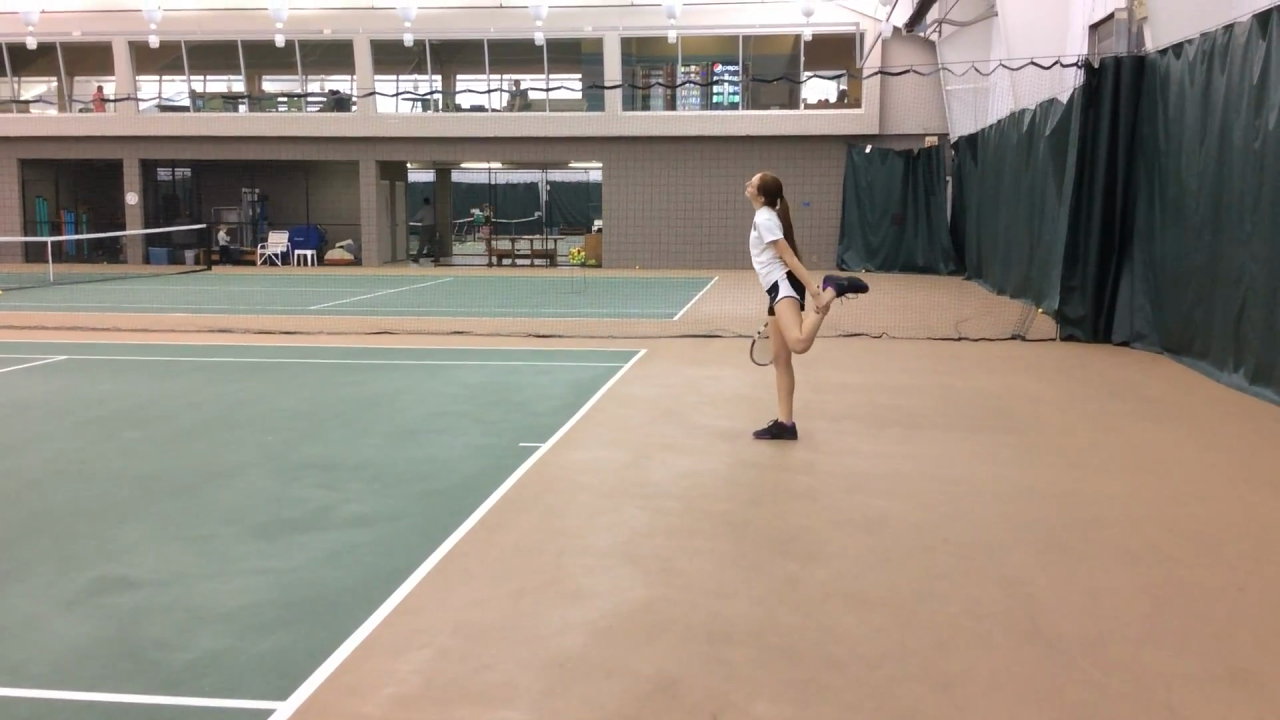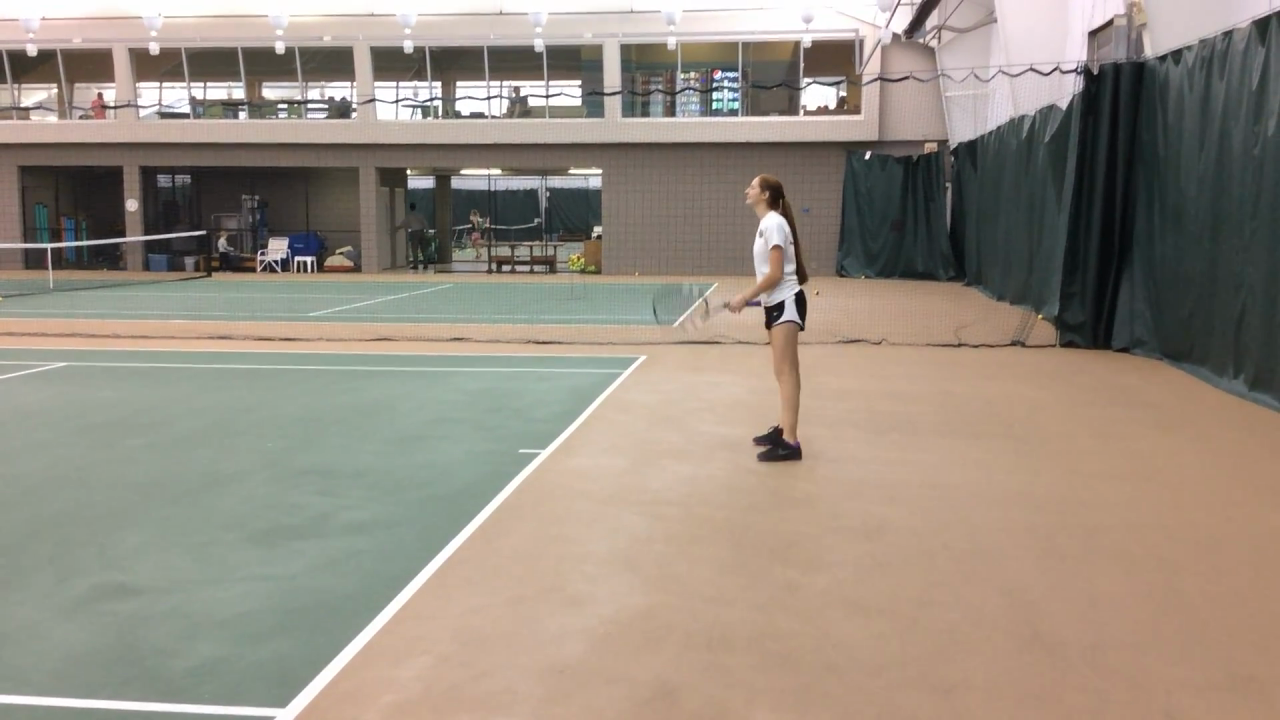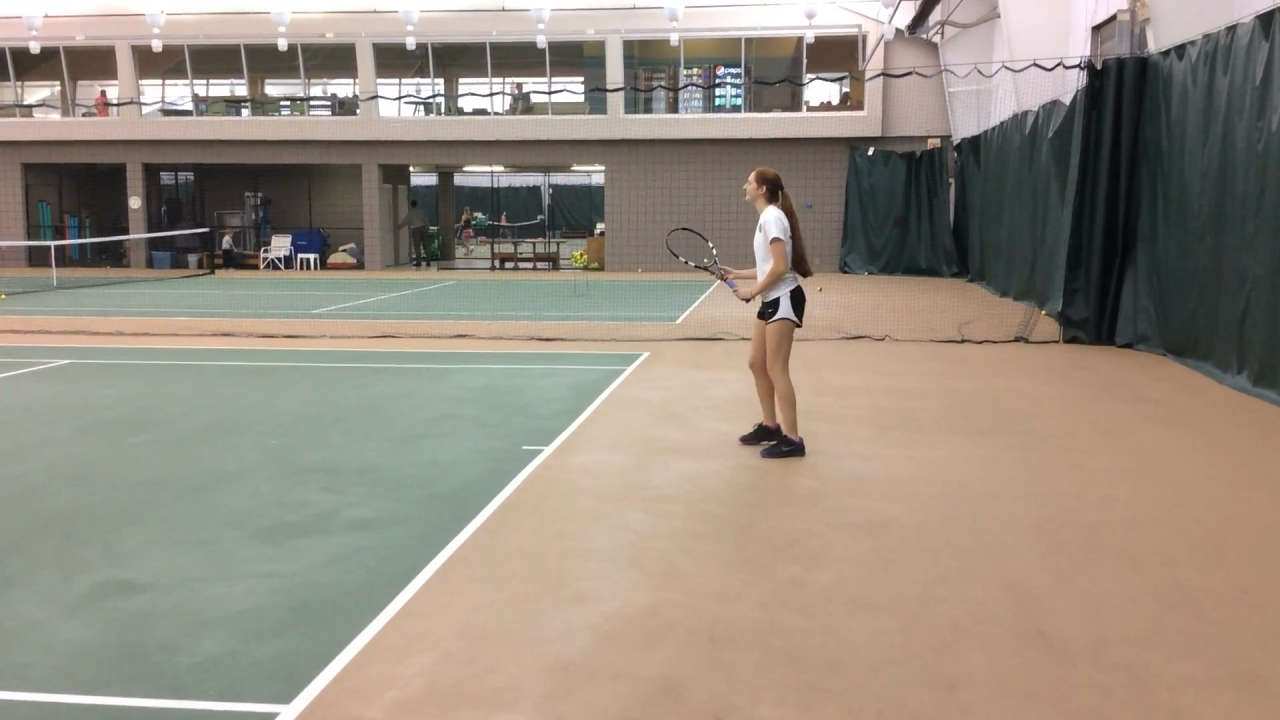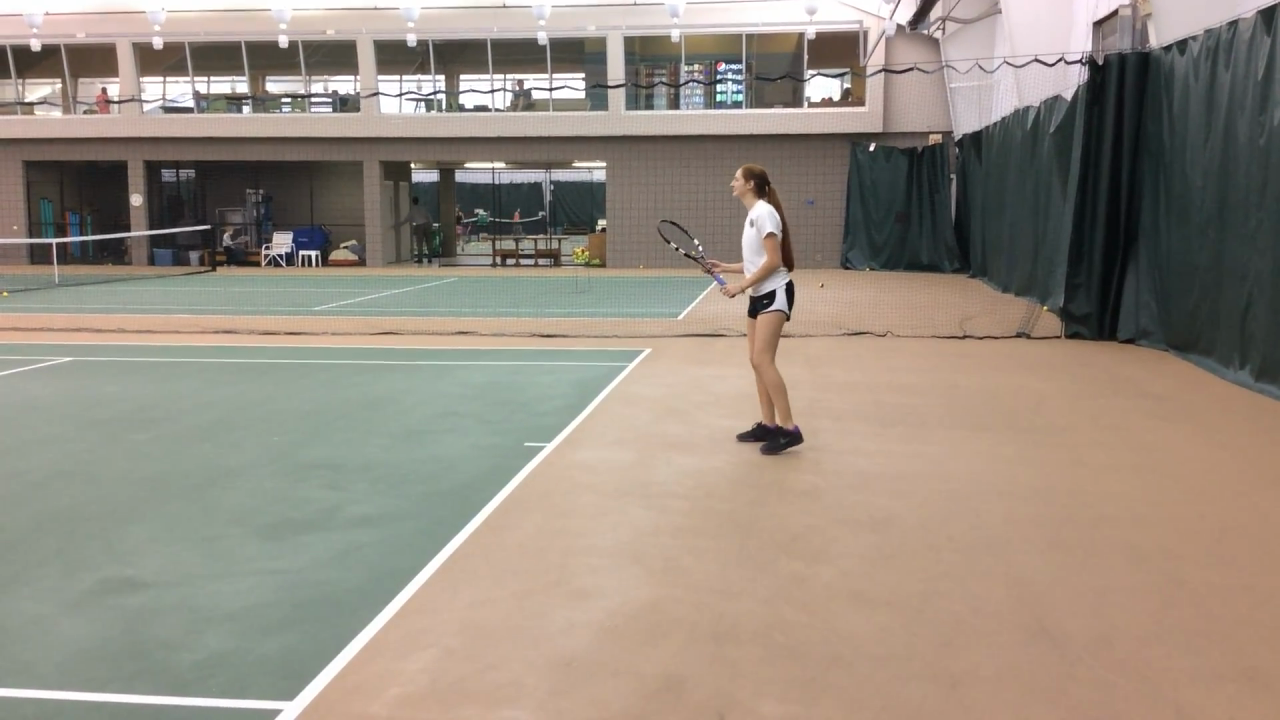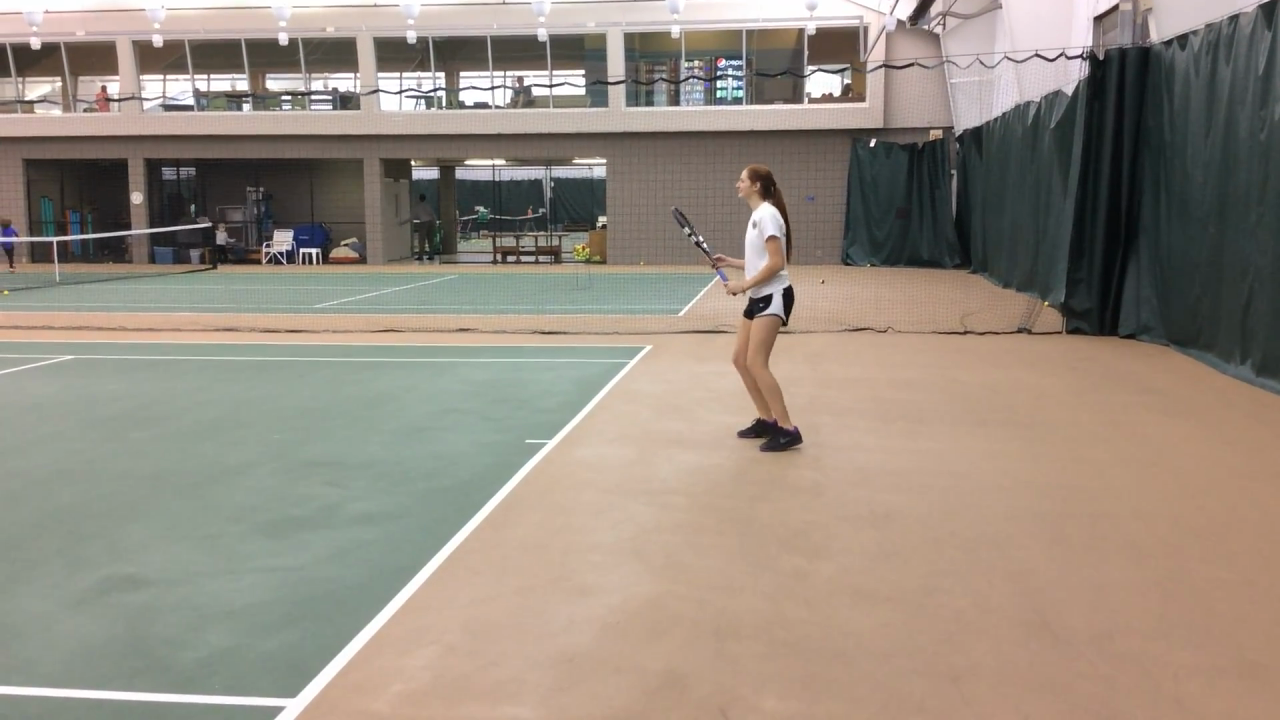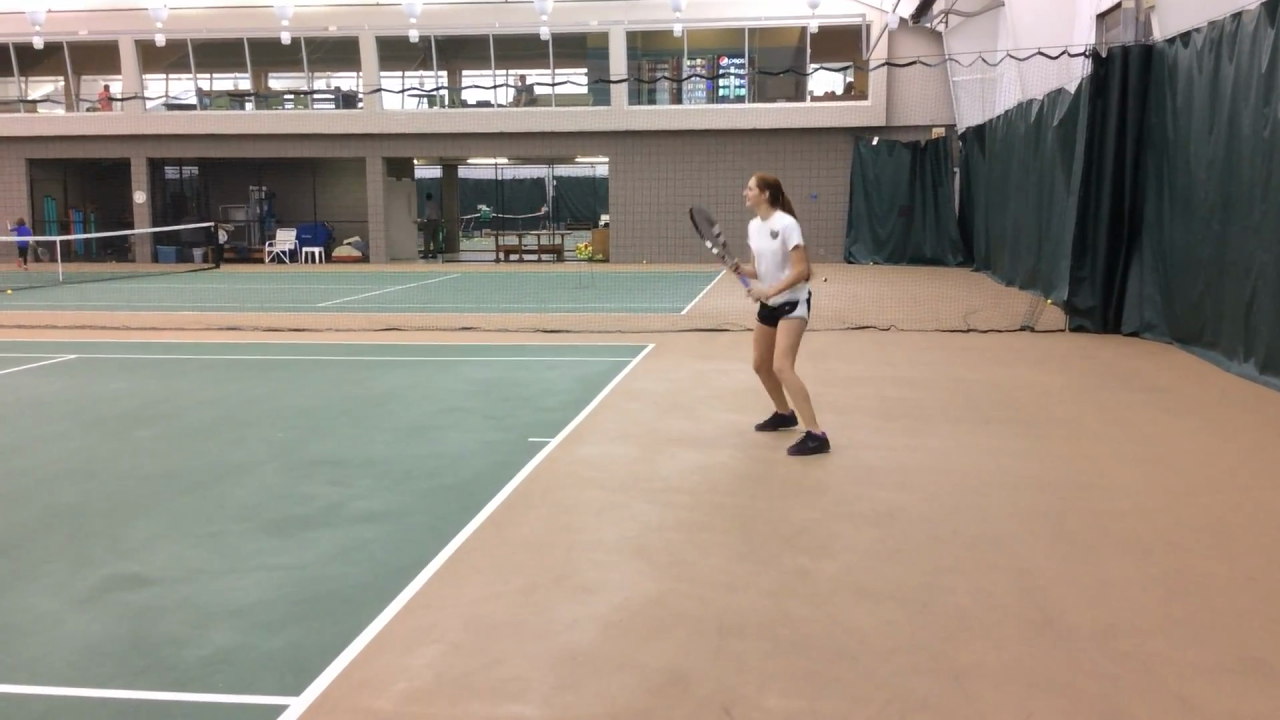
dt=0.5s
person 1, frame 1
left shoulder: (766, 218)
right shoulder: (764, 216)
left elbow: (790, 258)
left wrist: (815, 291)
left hip: (785, 286)
right hip: (777, 289)
left knee: (798, 343)
right knee: (780, 358)
left ankle: (831, 289)
right ankle: (785, 423)
person 1, frame 2
left shoulder: (773, 223)
right shoulder: (767, 223)
left elbow: (775, 274)
left wrist: (744, 298)
right wrist: (749, 298)
left hip: (786, 303)
right hip: (776, 303)
left knee: (784, 372)
right knee: (786, 371)
left ankle: (790, 442)
right ankle: (784, 430)
person 1, frame 3
left shoulder: (772, 217)
right shoulder: (766, 217)
left elbow: (780, 267)
left wrist: (753, 291)
right wrist: (737, 274)
left hip: (783, 300)
right hip: (771, 301)
left knee: (776, 369)
right knee: (756, 363)
left ankle: (793, 440)
right ankle: (770, 425)
person 1, frame 4
left shoulder: (764, 212)
right shoulder: (752, 214)
left elbow: (773, 261)
left wrist: (740, 286)
right wrist: (725, 267)
left hip: (775, 293)
right hip: (759, 295)
left knee: (762, 360)
right knee: (757, 361)
left ankle: (789, 428)
right ankle: (769, 425)
person 1, frame 5
left shoulder: (768, 215)
right shoulder: (757, 216)
left elbow: (776, 264)
left wrist: (743, 285)
right wrist: (731, 263)
left hip: (774, 297)
right hip: (758, 298)
left knee: (756, 364)
right knee: (740, 360)
left ankle: (787, 430)
right ankle: (767, 420)
person 1, frame 6
left shoulder: (787, 224)
right shoulder: (754, 226)
left elbow: (801, 270)
left wrist: (770, 291)
right wrist: (744, 270)
left hip: (793, 302)
right hip: (770, 305)
left knee: (782, 367)
right knee: (761, 365)
left ankle: (815, 434)
right ankle: (785, 413)
